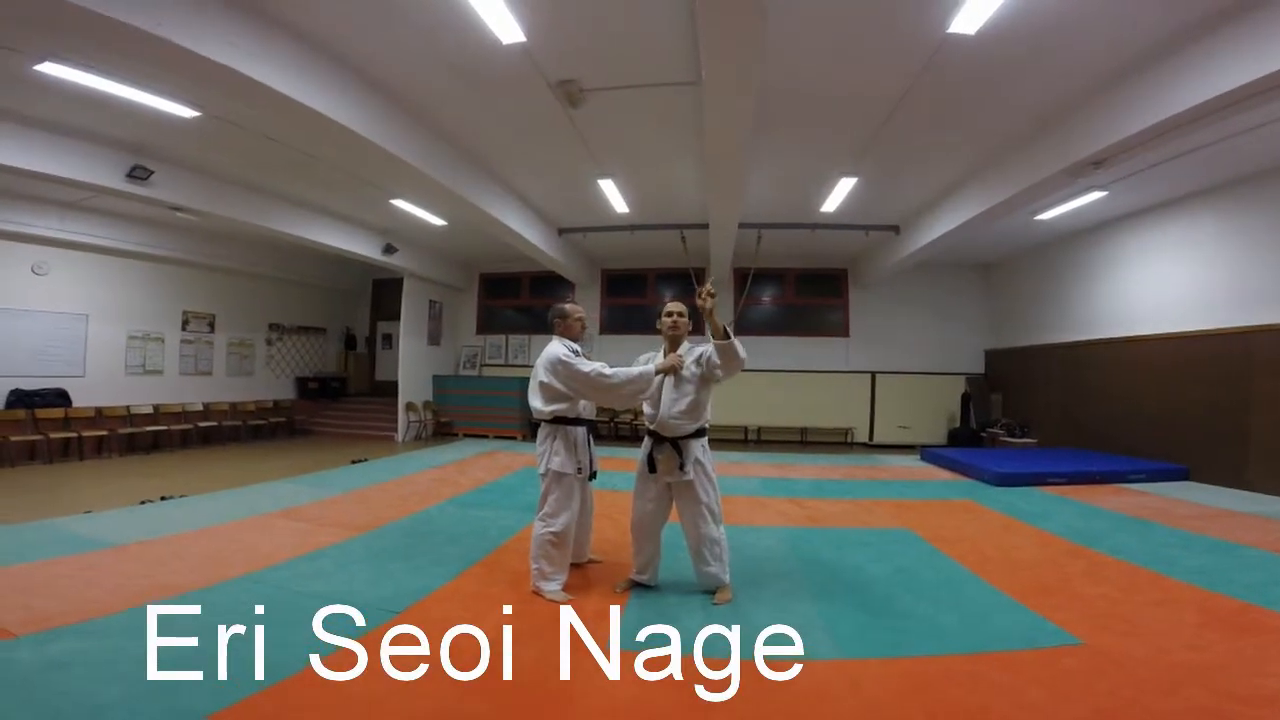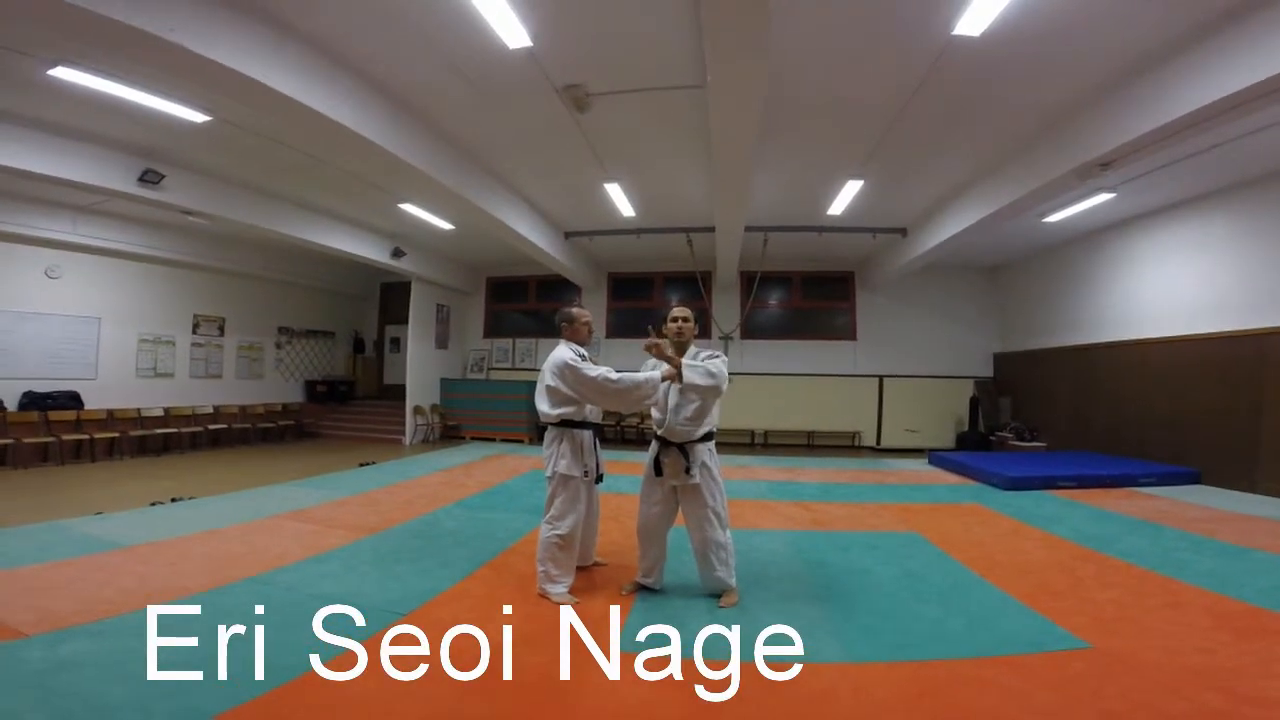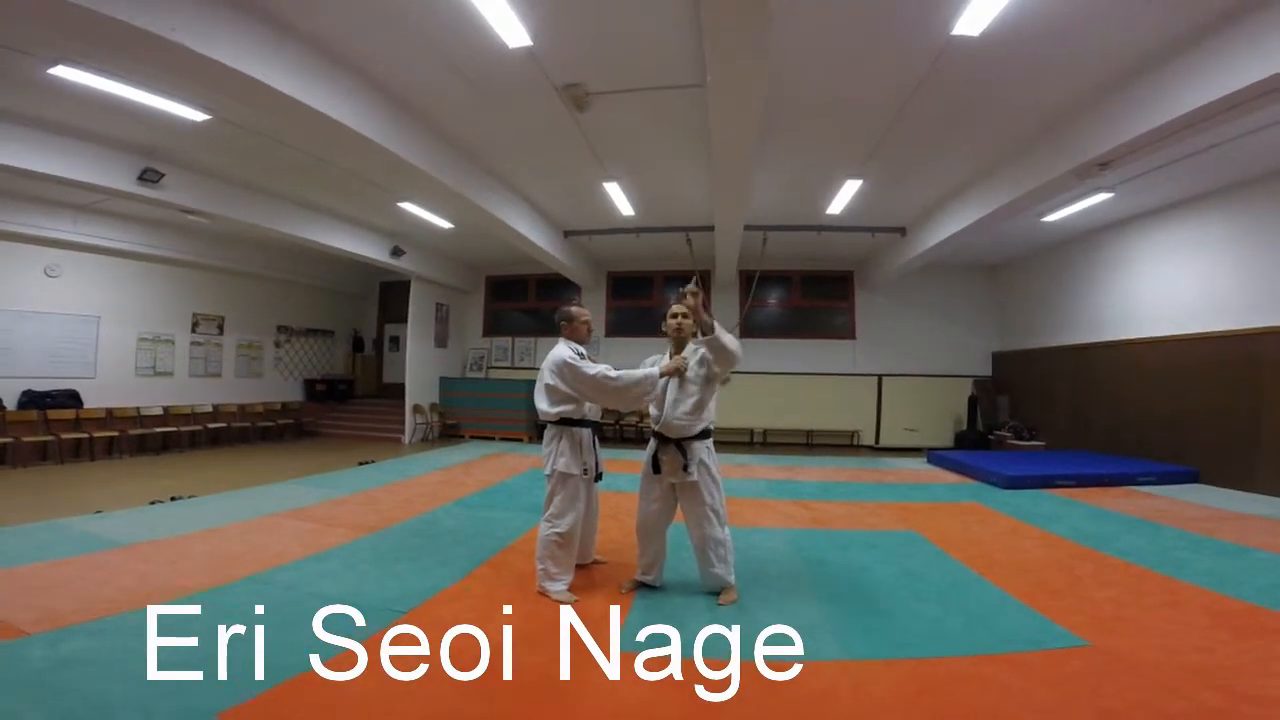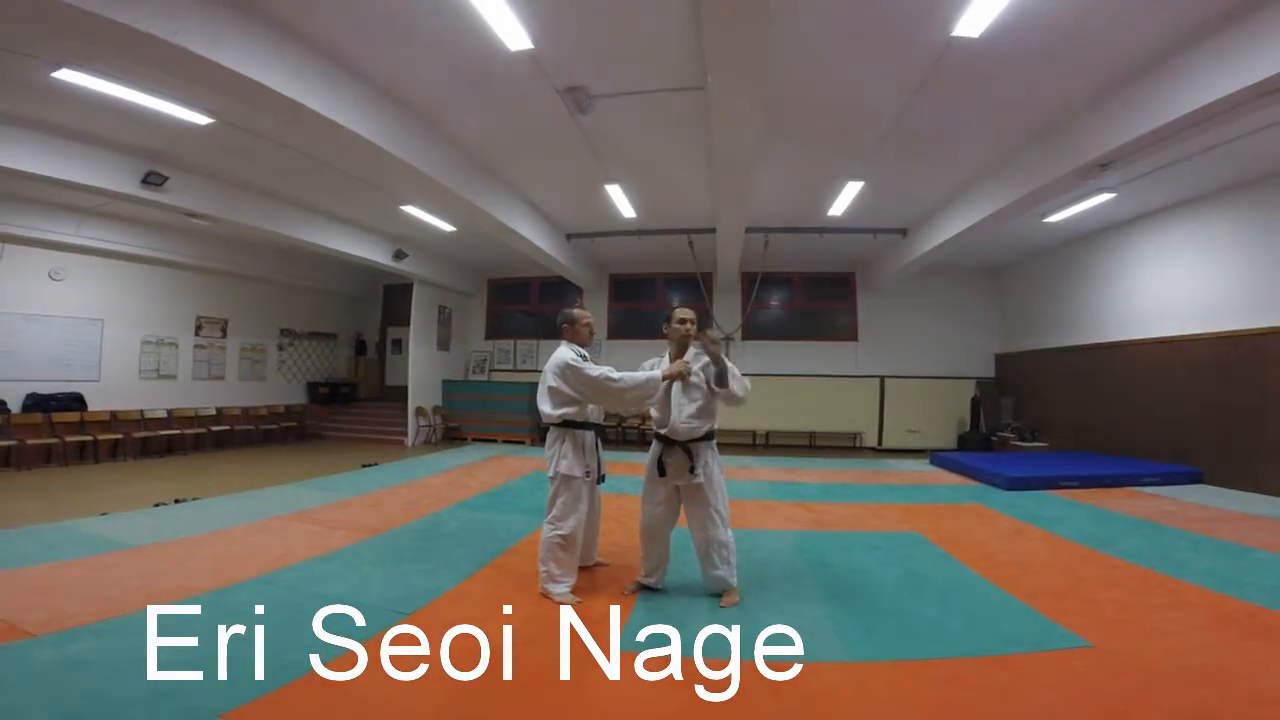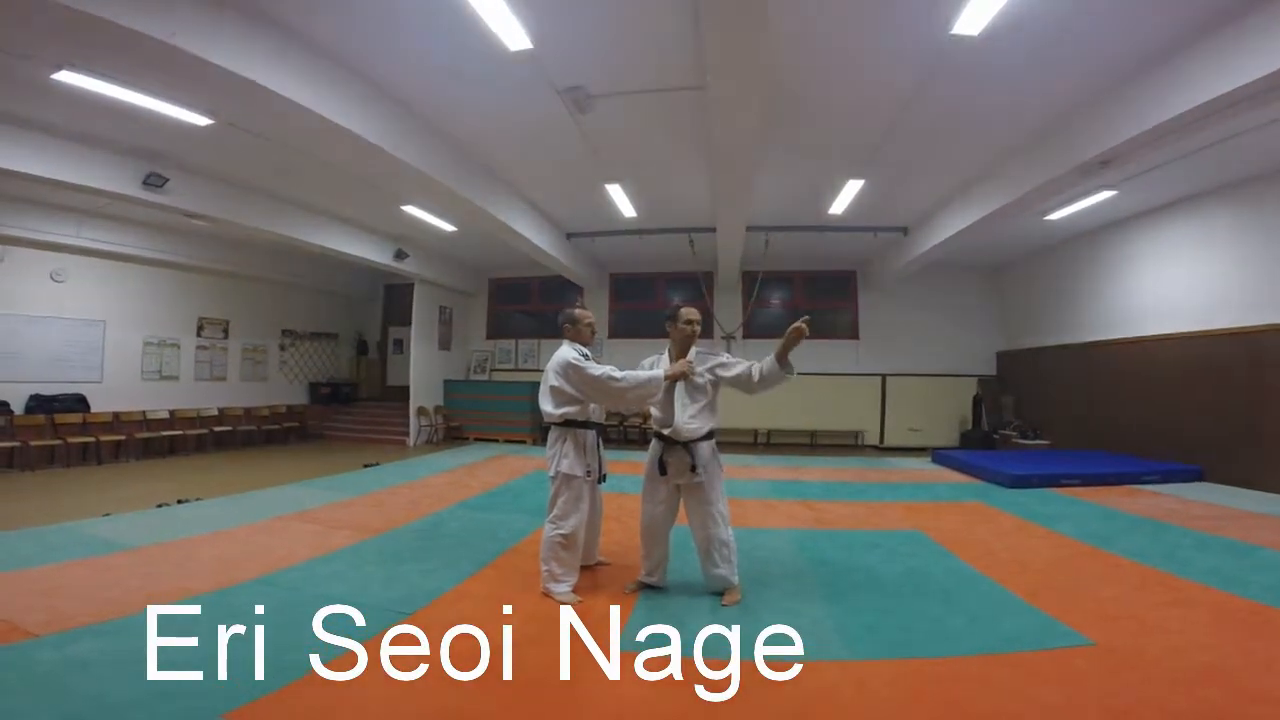
dt=0.3s
person 1, frame 1
left shoulder: (702, 356)
right shoulder: (646, 361)
left elbow: (733, 361)
left wrist: (711, 318)
left hip: (691, 451)
right hip: (654, 449)
left knee: (703, 521)
right knee: (644, 519)
left ankle: (719, 581)
right ankle: (642, 574)
person 1, frame 2
left shoulder: (709, 360)
right shoulder: (652, 366)
left elbow: (714, 383)
left wrist: (672, 359)
left hip: (697, 454)
right hip: (661, 453)
left knee: (710, 525)
right knee: (650, 522)
left ankle: (725, 584)
right ankle: (648, 577)
person 1, frame 3
left shoulder: (706, 357)
right shoulder: (653, 363)
left elbow: (730, 353)
left wrist: (702, 315)
left hip: (695, 452)
right hip: (659, 450)
left knee: (708, 522)
right knee: (649, 520)
left ankle: (724, 581)
right ankle: (647, 574)
person 1, frame 4
left shoulder: (707, 364)
right shoulder: (651, 367)
left elbow: (738, 394)
left wrist: (719, 360)
left hip: (699, 454)
right hip: (663, 453)
left knee: (711, 524)
right knee: (653, 522)
left ankle: (726, 584)
right ankle: (649, 577)
person 1, frame 5
left shoulder: (712, 363)
right shoulder: (650, 365)
left elbow: (755, 377)
left wrist: (784, 348)
left hip: (699, 454)
right hip: (662, 452)
left knee: (711, 523)
right knee: (653, 521)
left ankle: (727, 582)
right ankle: (651, 576)
person 2, frame 1
left shoulder: (568, 353)
right shoulder: (558, 356)
left elbow: (590, 387)
right elbow: (604, 379)
right wrist: (657, 368)
left hip: (575, 438)
right hip: (561, 440)
left knee: (580, 504)
right knee: (557, 512)
left ankle: (576, 554)
right ankle: (546, 580)
person 2, frame 2
left shoulder: (574, 356)
right shoulder: (565, 360)
left elbow: (597, 390)
right elbow: (611, 384)
right wrist: (662, 375)
left hip: (581, 440)
right hip: (568, 444)
left knee: (586, 507)
right knee: (563, 515)
left ankle: (582, 557)
right ankle: (552, 583)
person 2, frame 3
left shoulder: (574, 355)
right shoulder: (564, 358)
left elbow: (596, 389)
right elbow: (610, 382)
right wrist: (661, 372)
left hip: (580, 439)
right hip: (566, 442)
left knee: (585, 505)
right knee: (562, 513)
left ankle: (582, 555)
right ankle: (551, 581)
person 2, frame 4
left shoulder: (575, 358)
right shoulder: (566, 361)
left elbow: (600, 392)
right elbow: (613, 384)
right wrist: (664, 374)
left hip: (582, 442)
right hip: (569, 444)
left knee: (588, 506)
right knee: (565, 515)
left ankle: (584, 557)
right ankle: (554, 583)
person 2, frame 5
left shoulder: (577, 357)
right shoulder: (568, 360)
left elbow: (601, 390)
right elbow: (615, 382)
right wrist: (666, 374)
left hip: (584, 440)
right hip: (571, 444)
left knee: (589, 506)
right knee: (567, 514)
left ankle: (585, 556)
right ankle: (556, 582)
